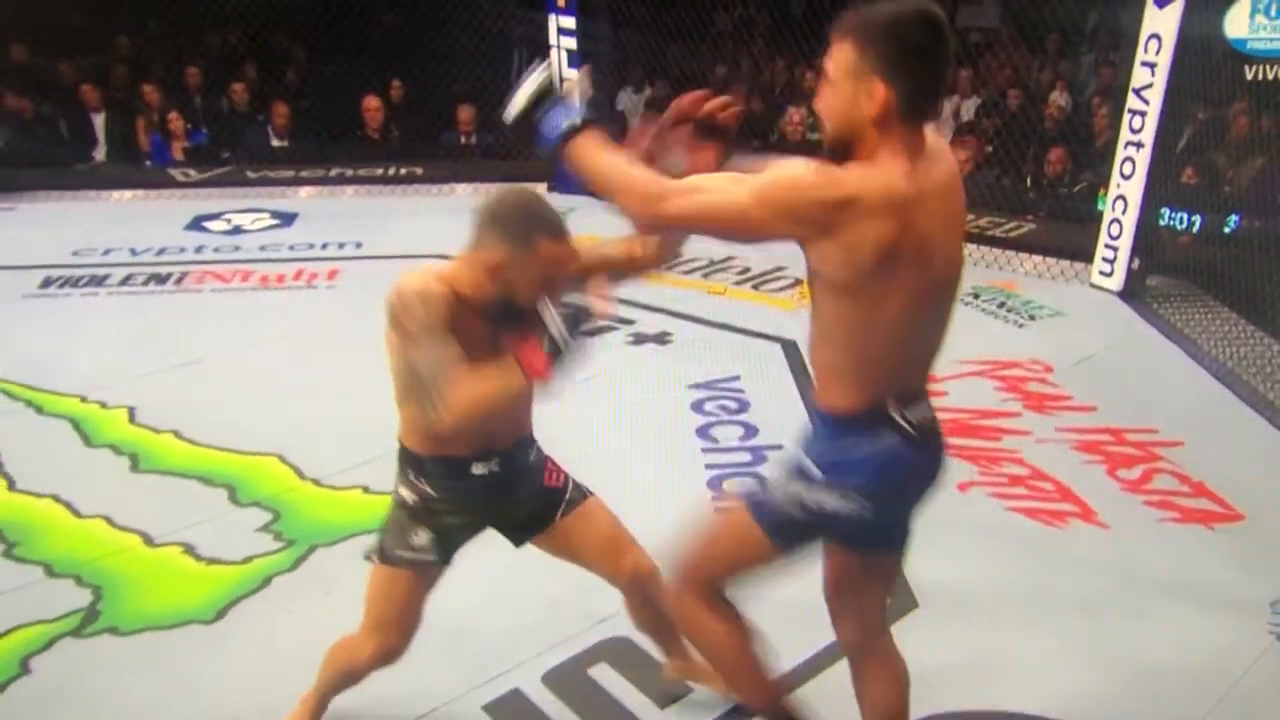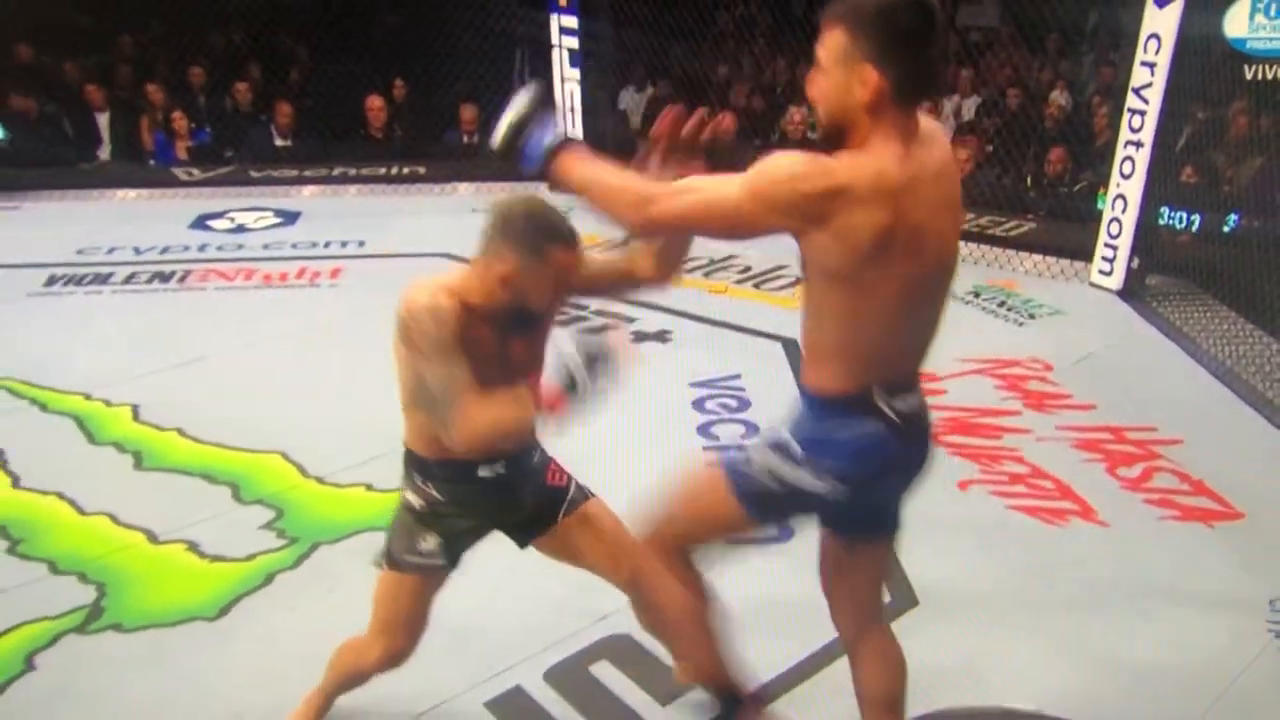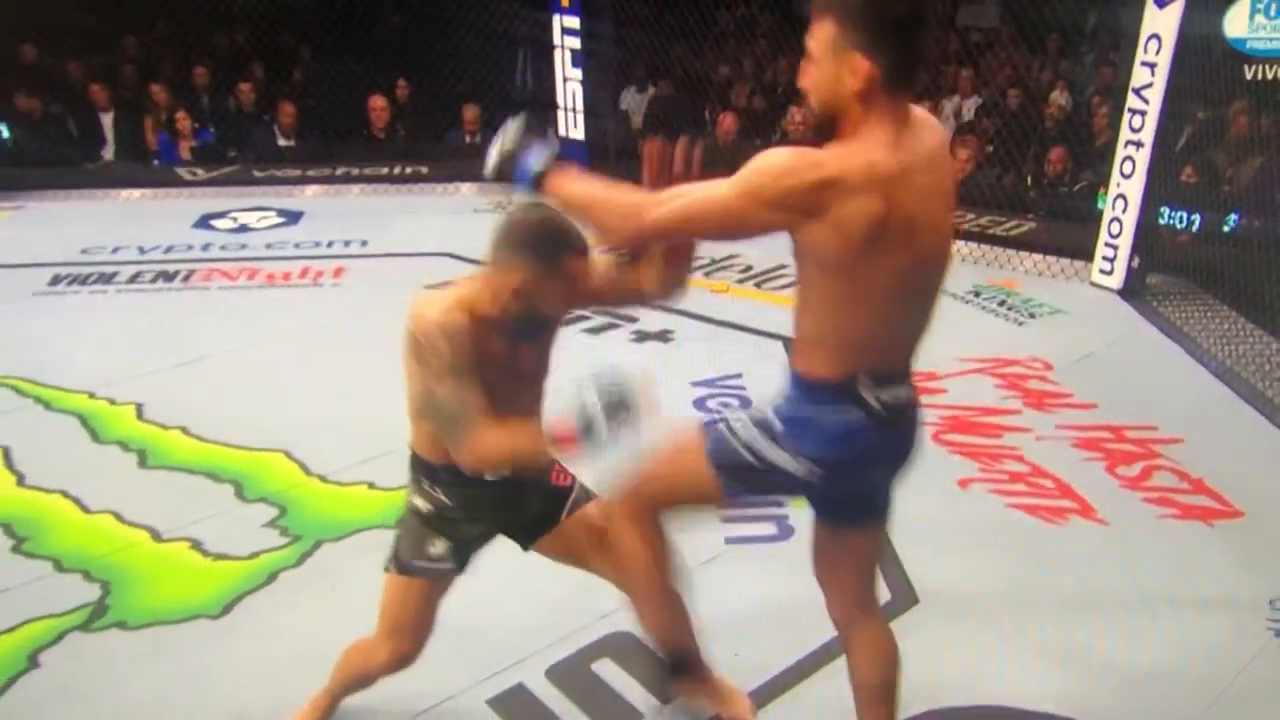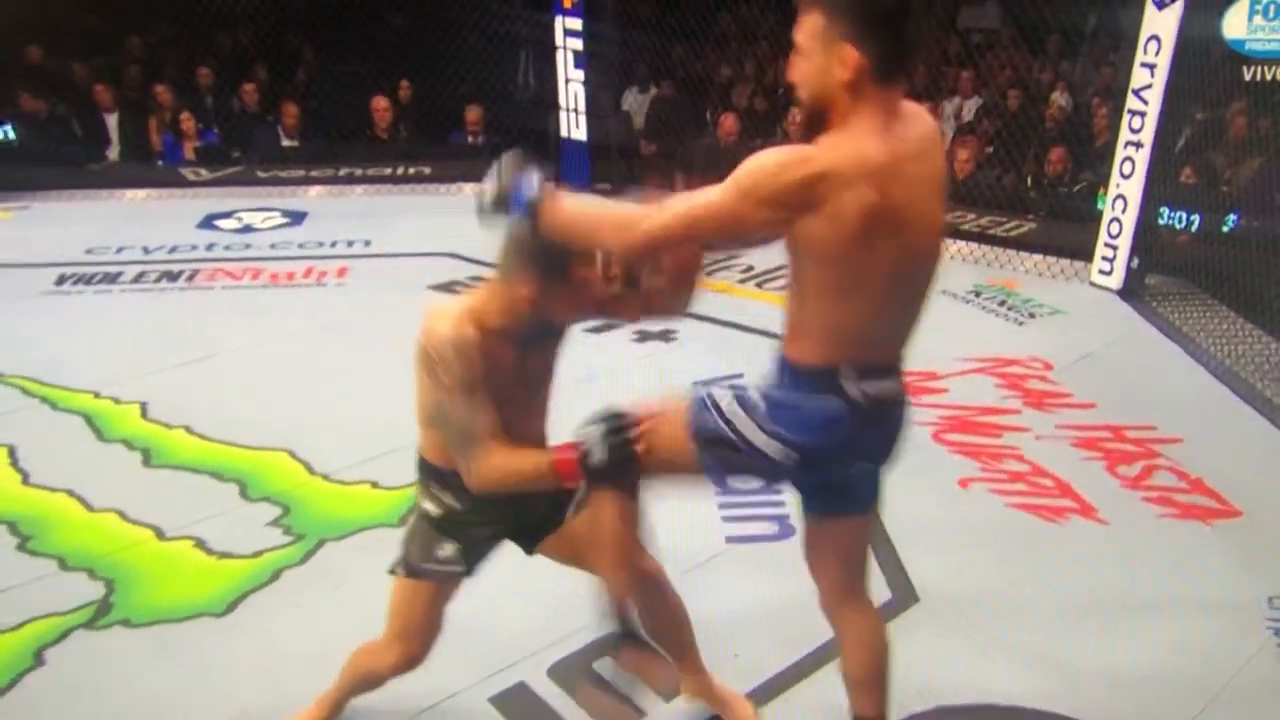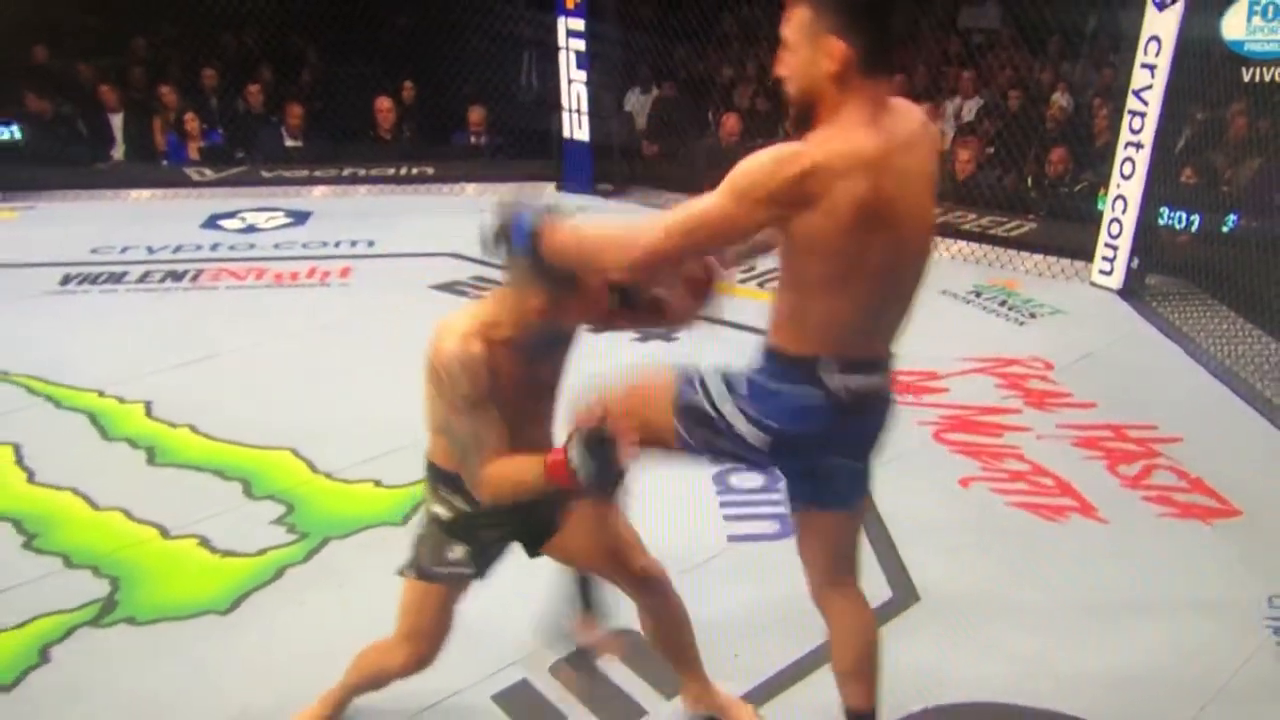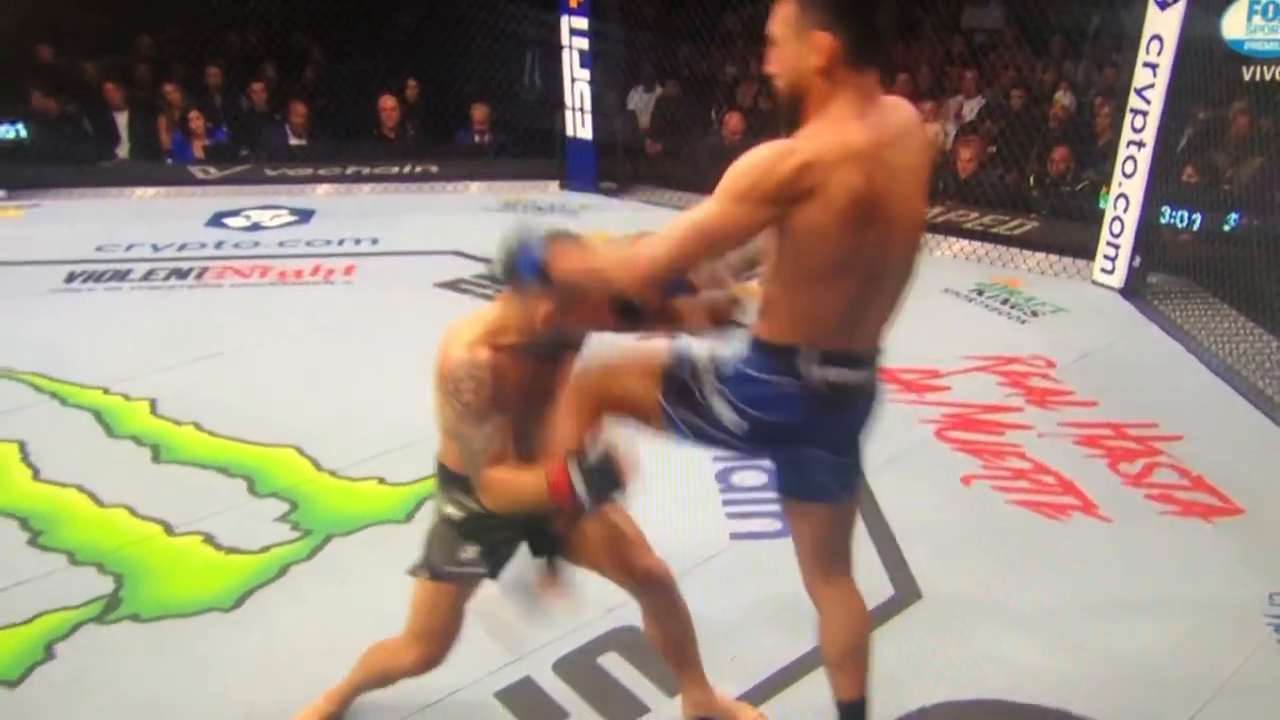
dt=0.1s
person 1, frame 1
left shoulder: (840, 197)
right shoulder: (932, 161)
left elbow: (657, 204)
left wrist: (565, 127)
right wrist: (711, 166)
left hip: (853, 453)
right hip: (906, 440)
left knee: (693, 589)
right knee: (862, 626)
person 1, frame 2
left shoulder: (831, 185)
right shoulder: (929, 145)
left elbow: (646, 209)
left wrist: (548, 145)
right wrist: (698, 178)
left hip: (838, 435)
right hip: (897, 428)
left knee: (658, 542)
right knee: (858, 614)
person 1, frame 3
left shoulder: (822, 176)
right shoulder: (926, 138)
left elbow: (639, 220)
left wrist: (540, 170)
right wrist: (699, 197)
left hip: (820, 419)
right hip: (886, 415)
left knee: (632, 506)
right knee: (853, 600)
person 1, frame 4
left shoulder: (815, 170)
right shoulder: (919, 132)
left elbow: (638, 235)
left wrist: (533, 197)
right wrist: (696, 212)
left hip: (806, 406)
right hip: (875, 406)
right knee: (845, 589)
person 1, frame 5
left shoulder: (803, 166)
right shoulder: (914, 130)
left elbow: (636, 252)
left wrist: (534, 232)
right wrist: (709, 250)
left hip: (786, 396)
right hip: (860, 397)
left knee: (600, 420)
right knee: (835, 581)
person 1, frame 6
left shoulder: (797, 161)
right shoulder: (905, 126)
left elbow: (646, 270)
left wrist: (542, 260)
left hip: (769, 385)
right hip: (848, 390)
left knee: (582, 385)
right knee: (829, 573)
person 2, frame 1
left shoulder: (536, 271)
right shoulder: (422, 298)
left elbow: (649, 252)
right elbow: (452, 410)
right wrist: (542, 356)
left hip: (521, 466)
right hip: (438, 483)
left knee: (638, 571)
right knee: (379, 645)
left ankle: (683, 662)
person 2, frame 2
left shoulder: (541, 280)
right shoulder: (431, 311)
left elbow: (653, 267)
right elbow: (464, 430)
right wrist: (556, 394)
left hip: (523, 468)
right hip: (443, 486)
left knee: (641, 570)
right knee: (387, 647)
left ankle: (698, 666)
person 2, frame 3
left shoulder: (543, 285)
right shoulder: (442, 324)
left elbow: (659, 283)
right elbow: (473, 449)
right wrist: (575, 431)
left hip: (526, 471)
right hip: (449, 489)
right knee: (394, 651)
person 2, frame 4
left shoulder: (551, 299)
right shoulder: (453, 337)
left elbow: (668, 297)
right elbow: (483, 469)
right wrist: (577, 460)
left hip: (536, 480)
right hip: (459, 495)
left knee: (644, 575)
right knee: (401, 651)
person 2, frame 5
left shoulder: (559, 309)
right shoulder: (462, 351)
left elbow: (674, 311)
right elbow: (488, 479)
left wrist: (696, 270)
right wrist: (569, 464)
left hip: (543, 478)
right hip: (467, 497)
left knee: (647, 578)
right knee: (411, 652)
person 2, frame 6
left shoulder: (569, 305)
right shoulder: (470, 358)
left elbow: (678, 314)
right elbow: (493, 484)
right wrist: (569, 484)
left hip: (550, 476)
right hip: (476, 499)
left knee: (652, 576)
right knee: (420, 652)
